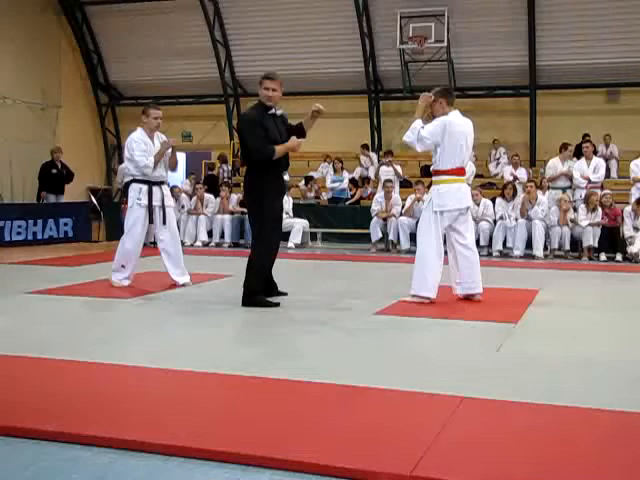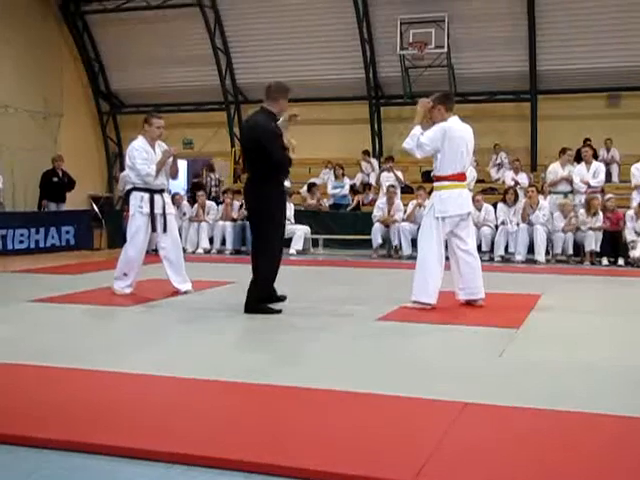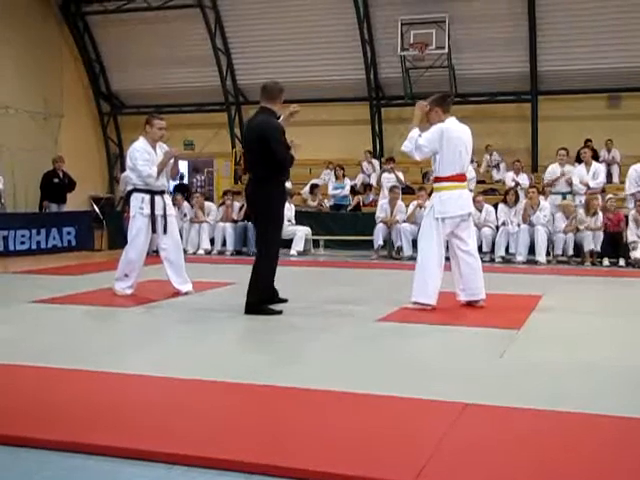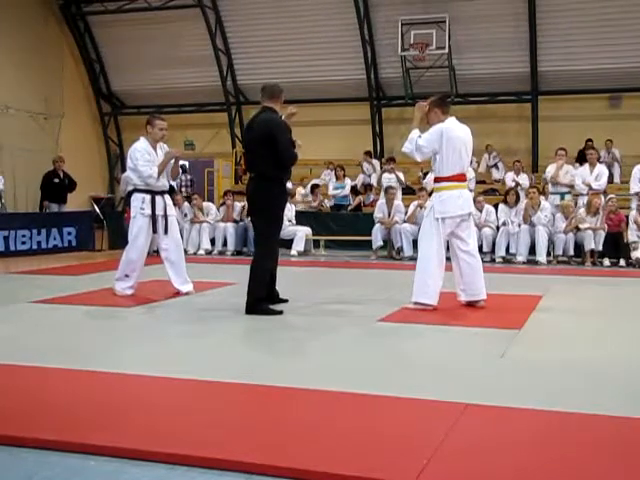
dt=0.5s
person 1, frame 1
left shoulder: (277, 116)
right shoulder: (250, 117)
left elbow: (296, 133)
right elbow: (260, 154)
left wrist: (312, 117)
right wrist: (288, 146)
left hip: (273, 182)
right hip: (260, 184)
left knee: (272, 237)
right knee: (264, 239)
left ankle: (266, 285)
right ankle: (252, 293)
person 1, frame 2
left shoulder: (254, 121)
right shoulder: (266, 126)
right elbow: (283, 163)
right wrist: (289, 152)
left hip: (257, 188)
right hip: (268, 191)
left knee: (263, 244)
right knee: (271, 246)
left ankle: (265, 292)
right ankle: (255, 300)
person 1, frame 3
left shoulder: (254, 122)
right shoulder: (270, 125)
right elbow: (283, 161)
left wrist: (286, 117)
right wrist: (291, 151)
left hip: (258, 187)
right hip: (269, 190)
left knee: (268, 243)
right knee: (268, 246)
left ankle: (268, 293)
right ankle: (255, 302)
person 1, frame 4
left shoulder: (253, 122)
right shoulder: (276, 124)
right elbow: (288, 158)
right wrist: (294, 151)
left hip: (257, 186)
right hip: (270, 189)
left knee: (268, 242)
right knee: (266, 244)
left ankle: (268, 292)
right ankle: (255, 302)
person 2, frame 1
left shoulder: (444, 123)
right shoulder: (466, 123)
left elbow: (414, 140)
left wrist: (420, 110)
right wrist: (425, 112)
left hip: (444, 191)
right hip: (460, 189)
left knee: (429, 240)
right knee: (463, 241)
left ankle: (423, 291)
right ankle: (472, 289)
person 2, frame 2
left shoulder: (444, 129)
right shoulder: (466, 129)
left elbow: (414, 147)
left wrist: (419, 117)
right wrist: (425, 119)
left hip: (445, 197)
right hip: (461, 195)
left knee: (430, 246)
right knee: (465, 246)
left ankle: (425, 298)
right ankle: (474, 295)
person 2, frame 3
left shoulder: (441, 130)
right shoulder: (464, 130)
left elbow: (413, 149)
left wrist: (417, 120)
right wrist: (423, 122)
left hip: (445, 198)
right hip: (462, 195)
left knee: (430, 247)
right knee: (465, 247)
left ankle: (424, 298)
right ankle: (474, 295)
person 2, frame 4
left shoulder: (441, 130)
right shoulder: (464, 130)
left elbow: (415, 150)
left wrist: (417, 121)
right wrist: (422, 123)
left hip: (445, 198)
right hip: (462, 195)
left knee: (431, 247)
right knee: (466, 247)
left ankle: (425, 298)
right ankle: (475, 295)
person 3, frame 1
left shoulder: (161, 138)
right shoulder: (135, 139)
left elbow: (172, 167)
right elbow: (146, 167)
left wrist: (173, 150)
right wrist: (162, 150)
left hip: (161, 191)
right hip: (141, 192)
left knee: (170, 235)
right knee: (133, 236)
left ankle: (180, 276)
right ankle: (120, 276)
person 3, frame 2
left shoulder: (162, 147)
right shoulder: (136, 147)
left elbow: (173, 175)
right elbow: (148, 176)
left wrist: (173, 159)
right wrist: (164, 159)
left hip: (162, 199)
right hip: (142, 200)
left knee: (172, 243)
right knee: (135, 245)
left ankle: (181, 283)
right ankle: (121, 284)
person 3, frame 3
left shoulder: (163, 148)
right shoulder: (137, 148)
left elbow: (173, 176)
right elbow: (149, 177)
left wrist: (175, 160)
right wrist: (165, 160)
left hip: (162, 200)
right hip: (143, 201)
left knee: (173, 243)
right knee: (137, 246)
left ankle: (182, 284)
right ankle: (122, 285)
person 3, frame 4
left shoulder: (163, 148)
right shoulder: (138, 149)
left elbow: (173, 177)
right elbow: (150, 177)
left wrist: (176, 161)
right wrist: (166, 160)
left hip: (163, 200)
right hip: (144, 201)
left knee: (173, 244)
right knee: (137, 246)
left ankle: (183, 284)
right ankle: (123, 285)
